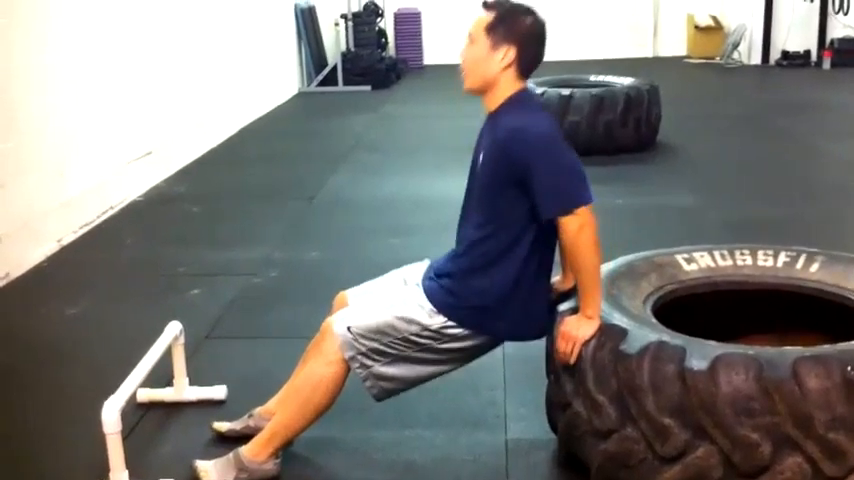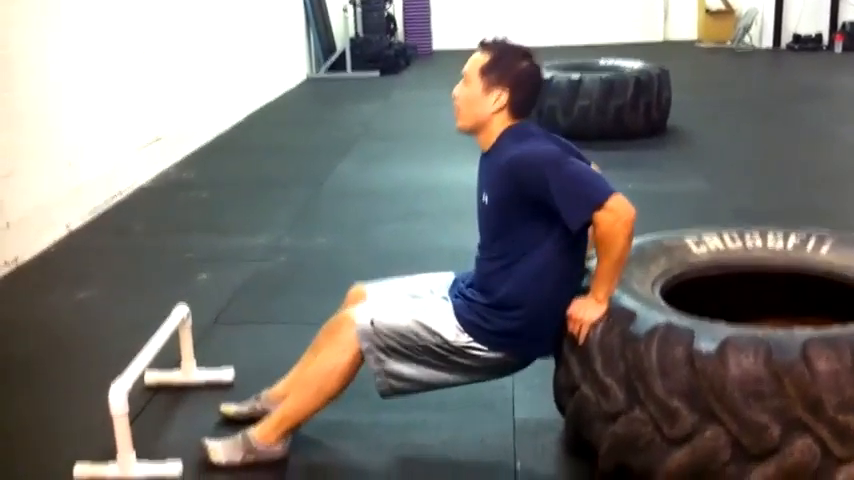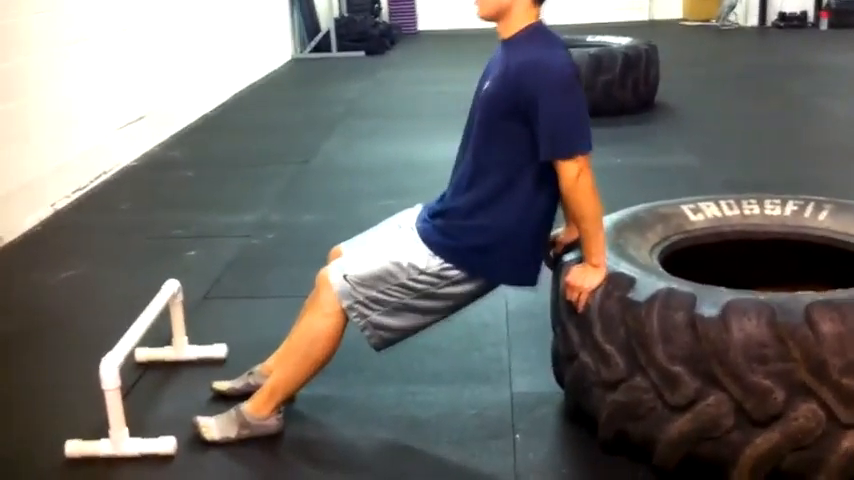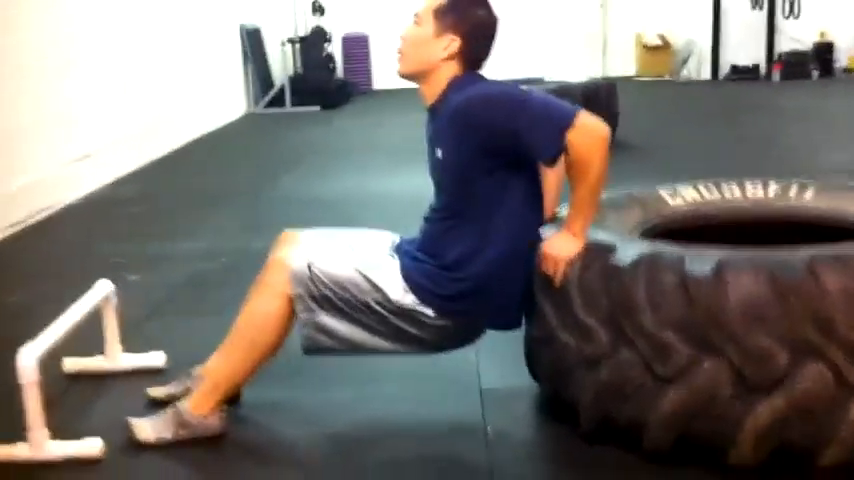
dt=1s
person 1, frame 1
left shoulder: (528, 132)
right shoulder: (510, 117)
left elbow: (577, 219)
right elbow: (561, 209)
left wrist: (588, 315)
right wrist: (567, 278)
left hip: (472, 305)
right hip: (458, 276)
left knee: (339, 337)
right knee: (346, 308)
right ankle: (271, 417)
person 1, frame 2
left shoulder: (526, 159)
right shoulder: (514, 146)
left elbow: (618, 213)
right elbow: (585, 173)
left wrist: (596, 298)
right wrist: (559, 262)
left hip: (494, 327)
right hip: (479, 295)
left knee: (354, 324)
right knee: (359, 297)
left ankle: (265, 438)
right ankle: (277, 398)
person 1, frame 3
left shoulder: (542, 64)
right shoulder: (518, 49)
left elbow: (574, 166)
right elbow: (564, 152)
left wrist: (593, 263)
right wrist: (571, 231)
left hip: (467, 248)
right hip: (448, 220)
left knee: (335, 287)
right knee: (341, 261)
left ankle: (258, 411)
right ankle: (272, 372)
person 1, frame 4
left shoulder: (480, 106)
right shoulder: (453, 104)
left elbow: (591, 134)
right elbow: (545, 139)
left wrist: (572, 234)
right wrist: (539, 219)
left hip: (446, 296)
right hip: (430, 263)
left knee: (288, 268)
right knee: (292, 245)
left ankle: (199, 410)
right ankle: (213, 376)
